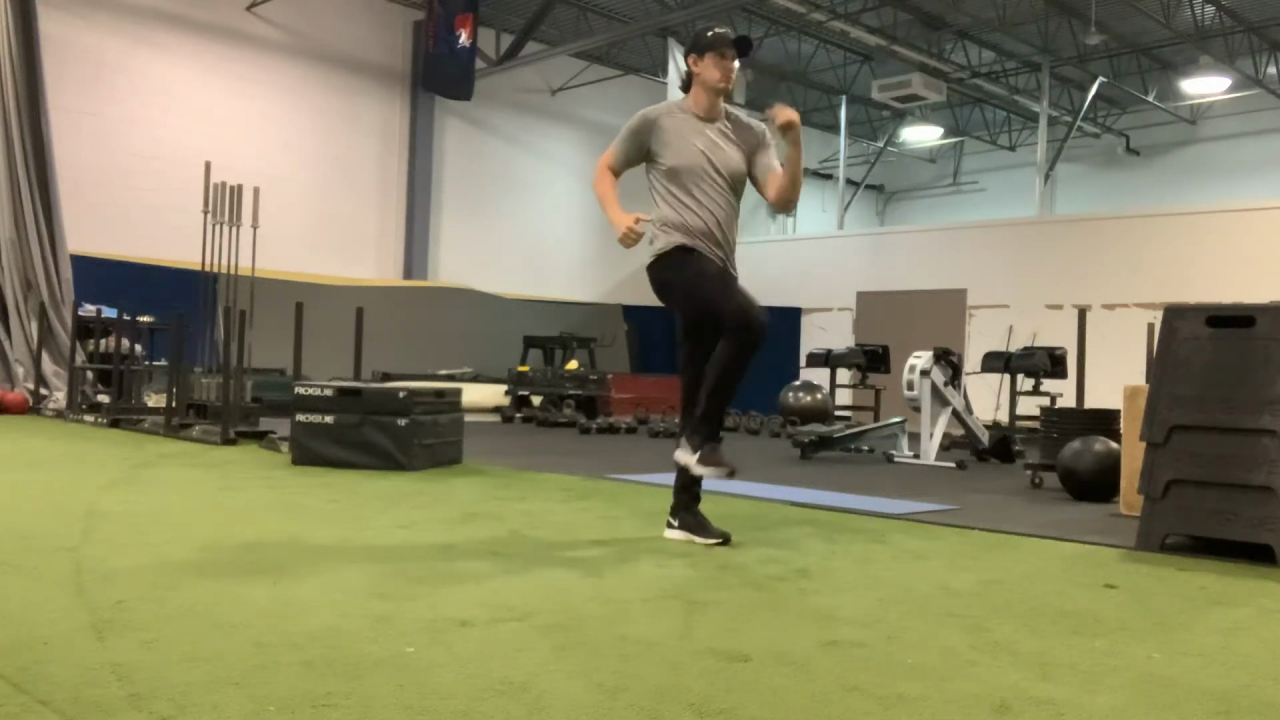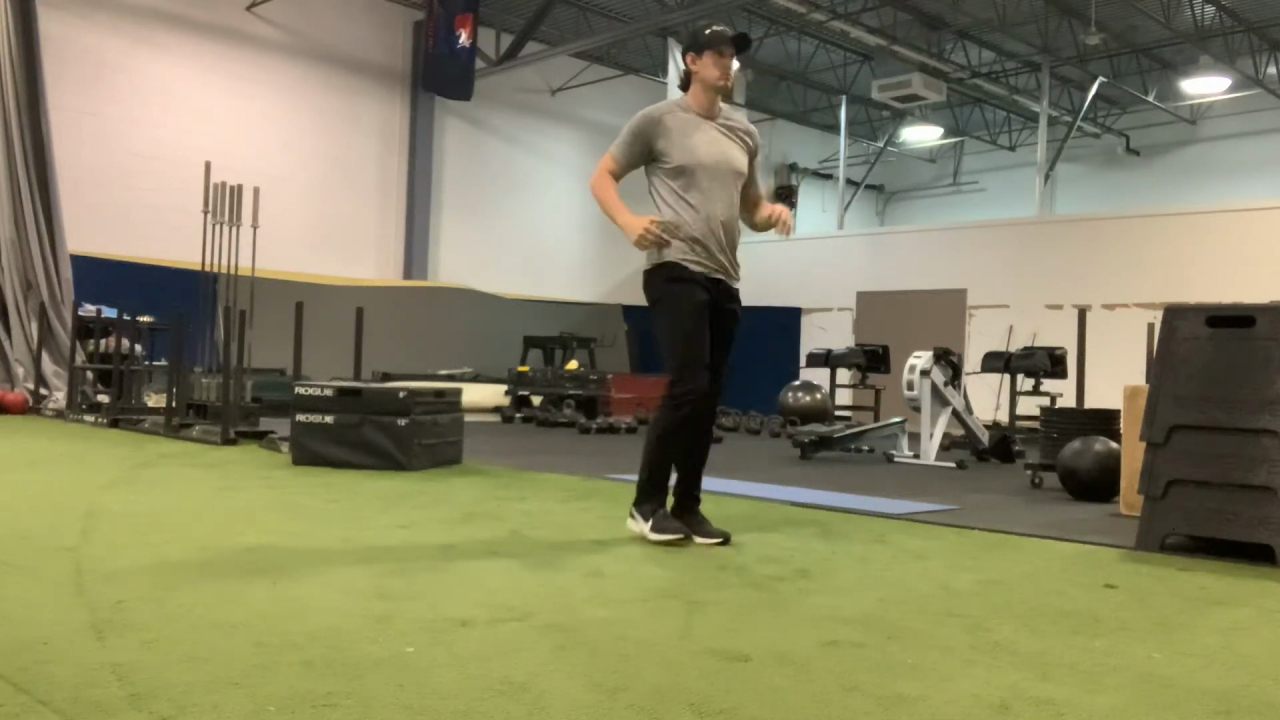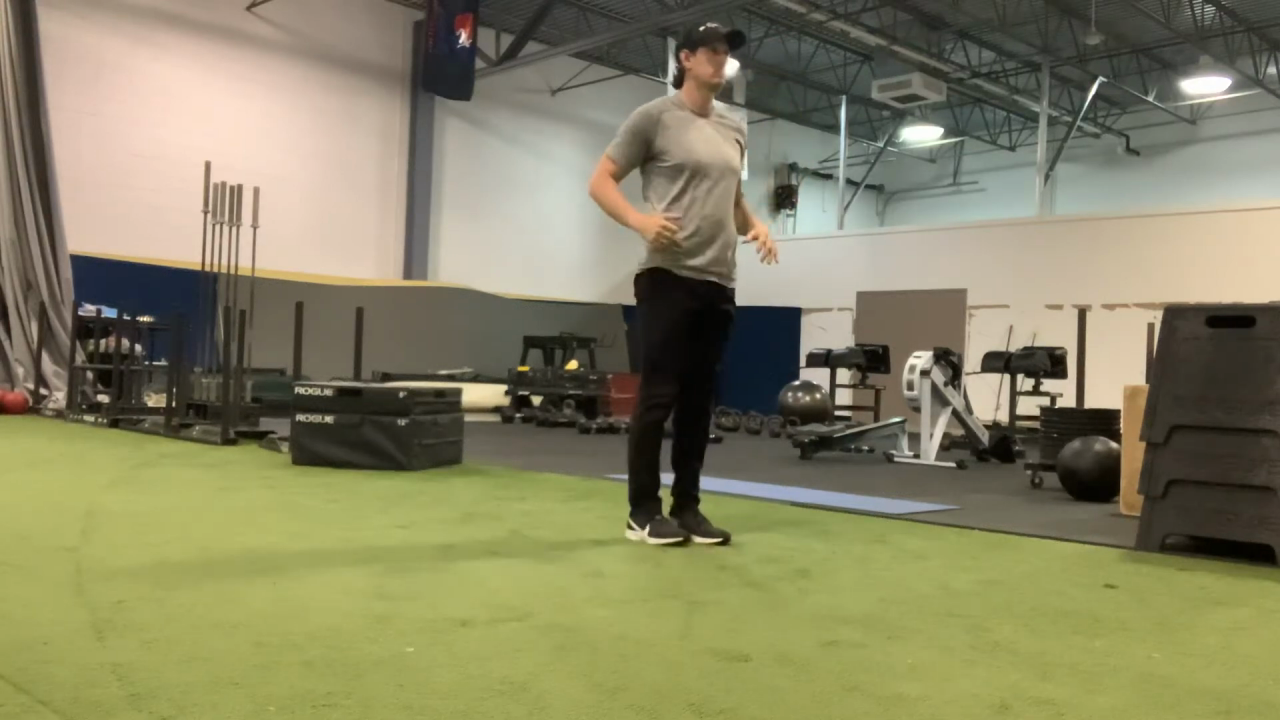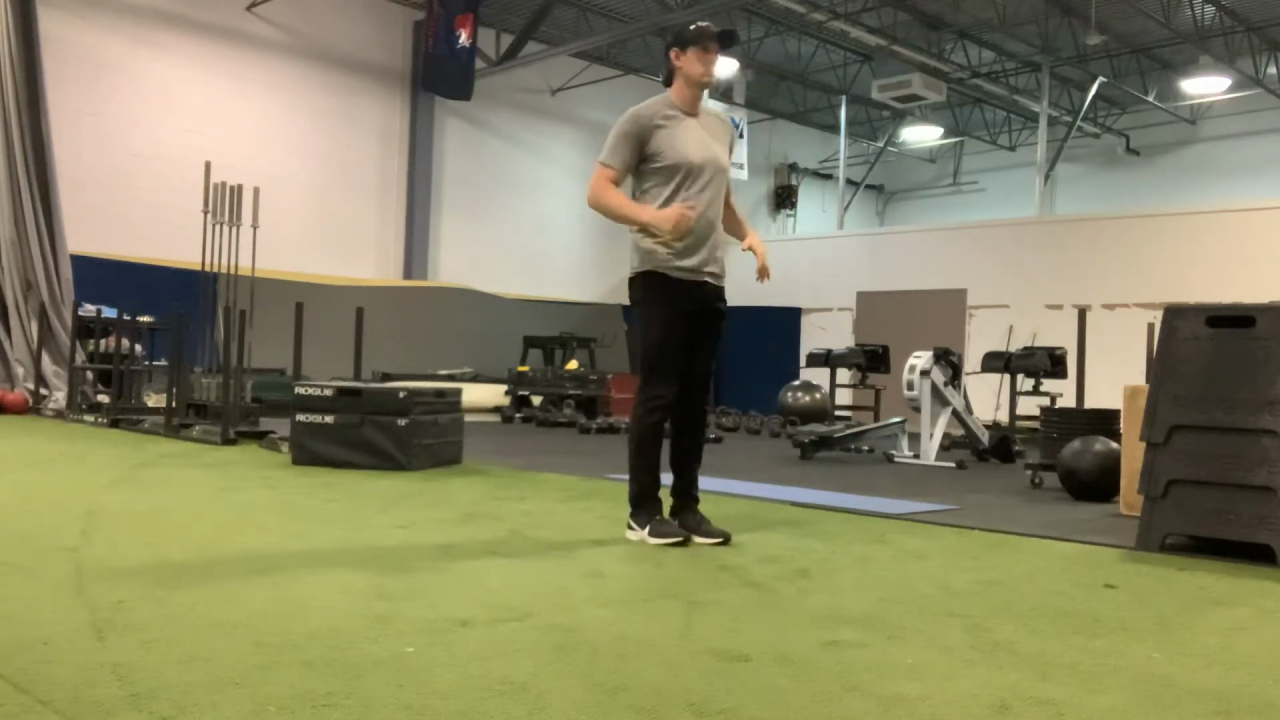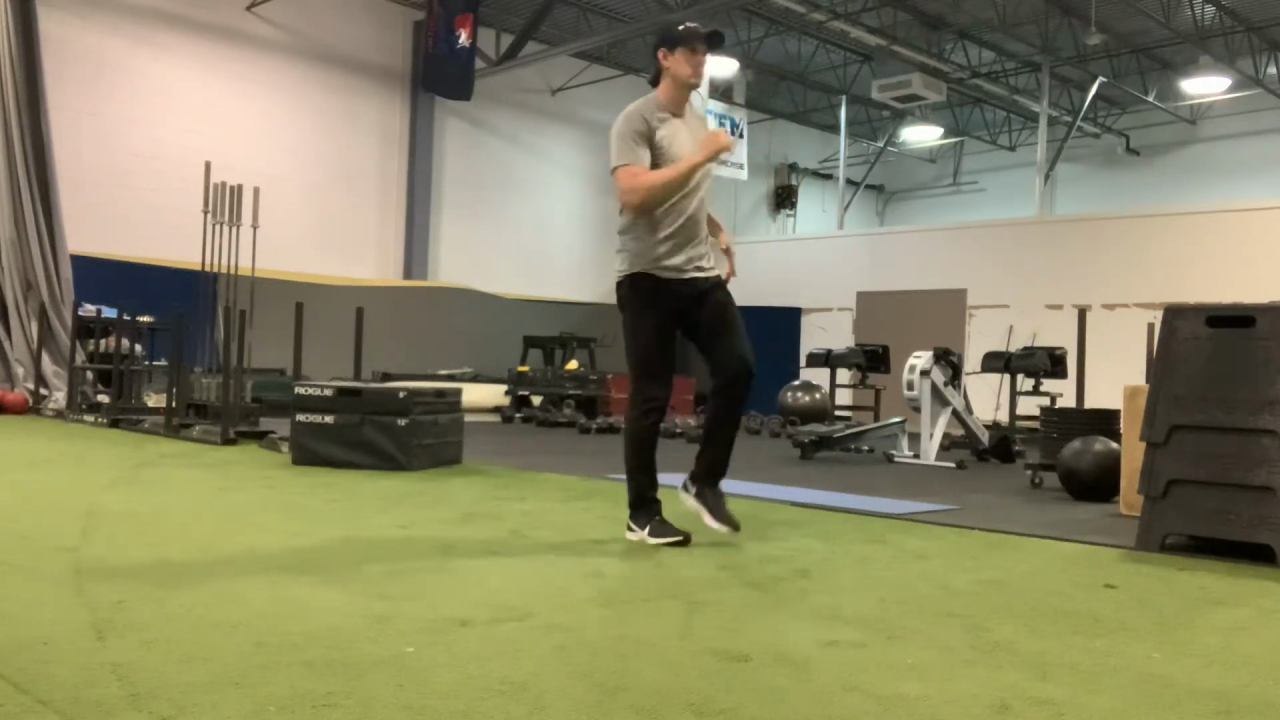
dt=0.2s
person 1, frame 1
left shoulder: (749, 133)
right shoulder: (656, 121)
left elbow: (784, 200)
right elbow: (604, 169)
left wrist: (794, 140)
right wrist: (618, 215)
left hip: (717, 273)
right hip: (676, 260)
left knee: (701, 395)
right knee: (750, 322)
left ankle: (685, 510)
right ankle: (698, 437)
person 1, frame 2
left shoulder: (744, 133)
right shoulder: (658, 121)
left elbow: (749, 211)
right elbow: (602, 176)
left wrist: (774, 212)
right wrist: (628, 220)
left hip: (722, 278)
right hip: (675, 271)
left knee: (706, 397)
right knee: (689, 387)
left ankle: (686, 507)
right ankle: (648, 504)
person 1, frame 3
left shoulder: (733, 130)
right shoulder: (654, 118)
right elbow: (600, 180)
left wrist: (756, 225)
right wrist: (639, 219)
left hip: (718, 283)
right hip: (668, 277)
left knee: (699, 399)
right knee: (660, 394)
left ankle: (686, 507)
right ankle: (642, 511)
person 1, frame 4
left shoulder: (721, 128)
right shoulder: (644, 119)
right elbow: (598, 192)
left wrist: (747, 233)
right wrist: (650, 217)
left hip: (708, 282)
right hip: (660, 278)
left knee: (695, 399)
right knee: (658, 396)
left ankle: (685, 506)
right ankle: (643, 512)
person 1, frame 5
left shoulder: (699, 123)
right shoulder: (638, 119)
right elbow: (633, 192)
left wrist: (717, 232)
right wrist: (699, 156)
left hip: (701, 276)
right hip: (649, 278)
left knee: (738, 371)
right knee: (651, 397)
left ankle: (705, 484)
right ankle: (642, 514)
